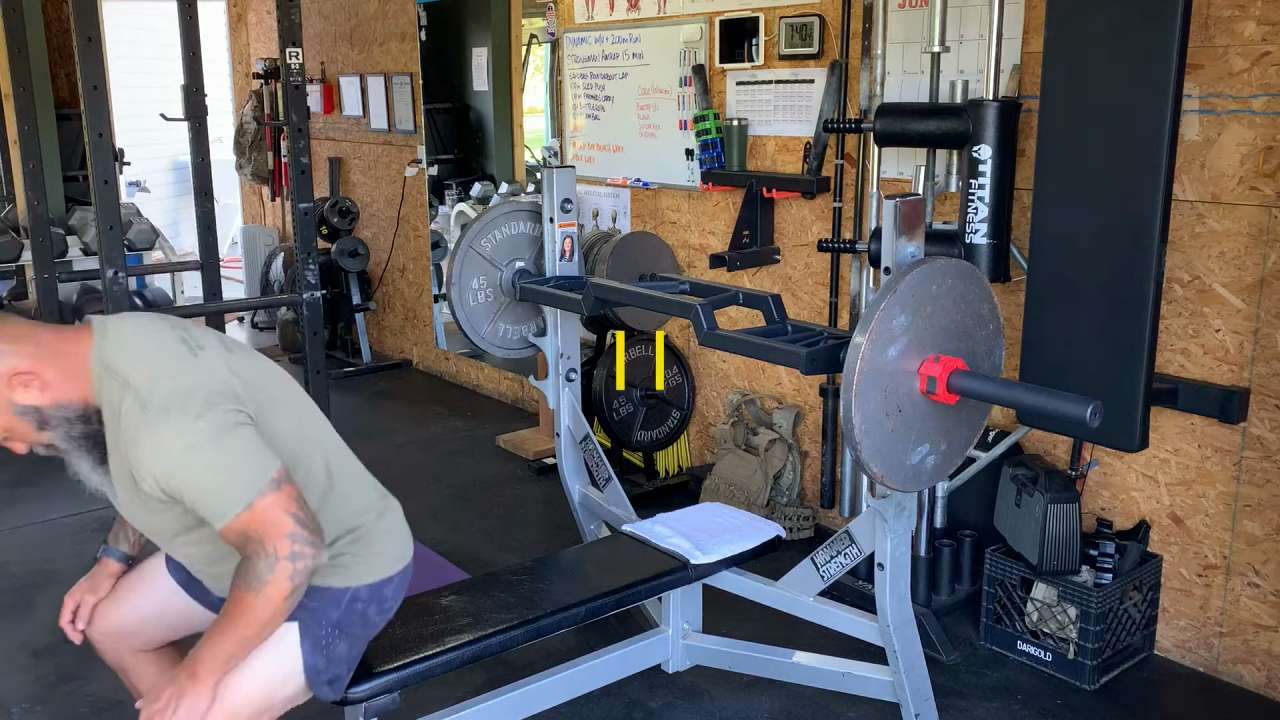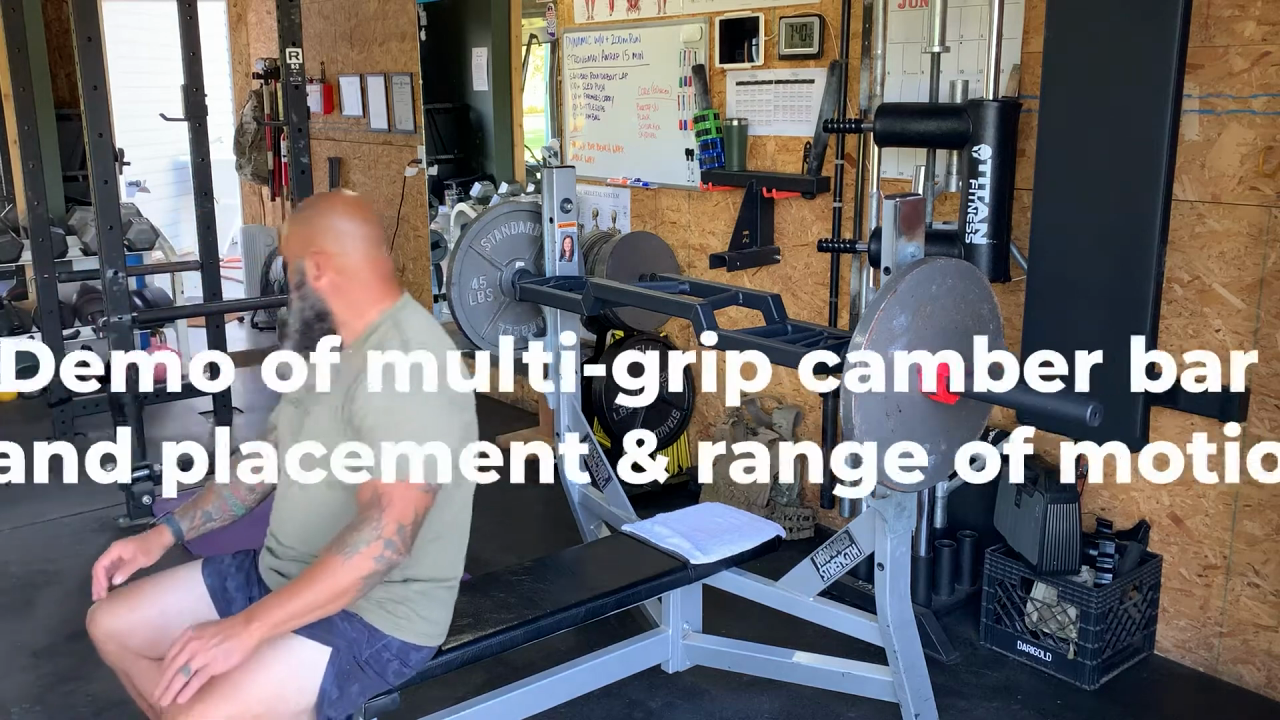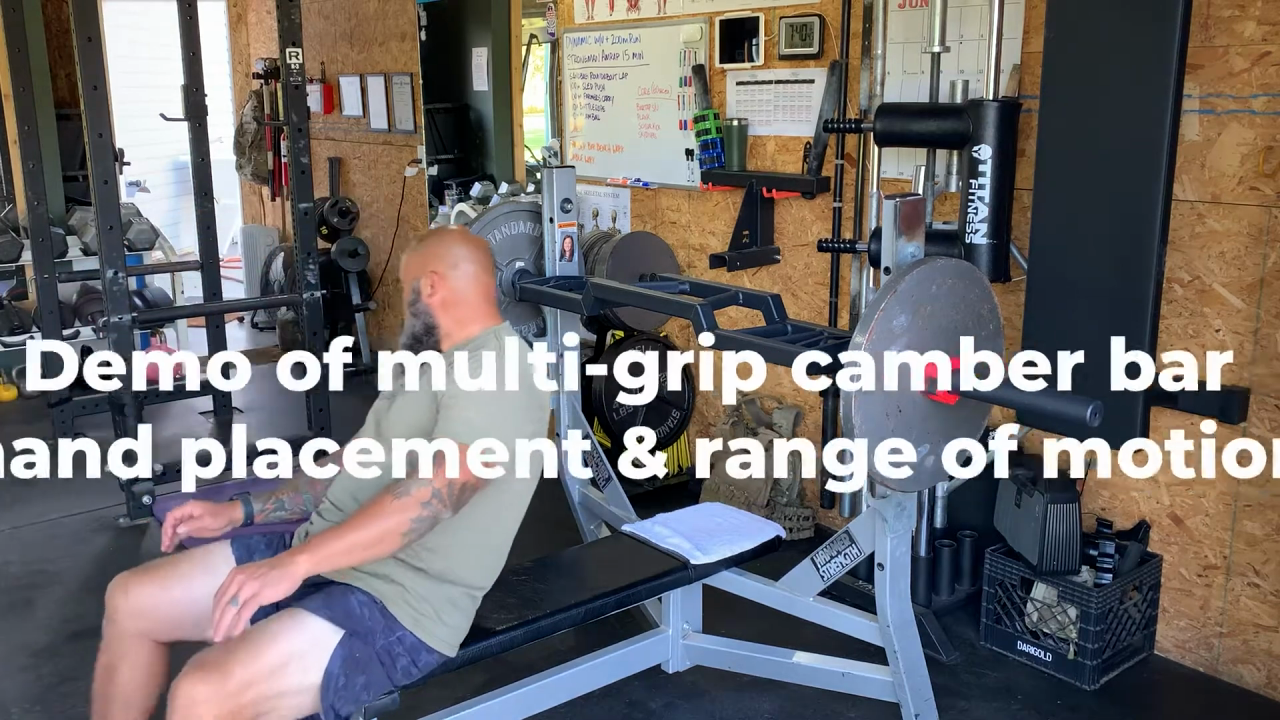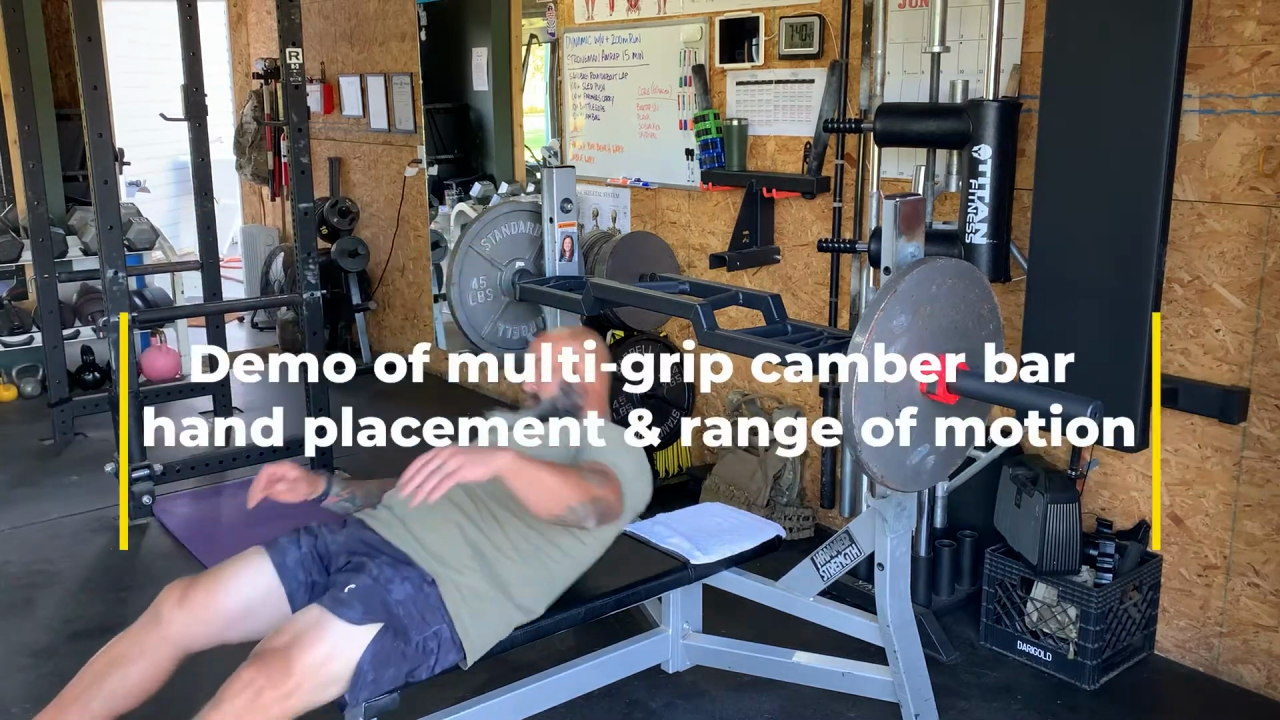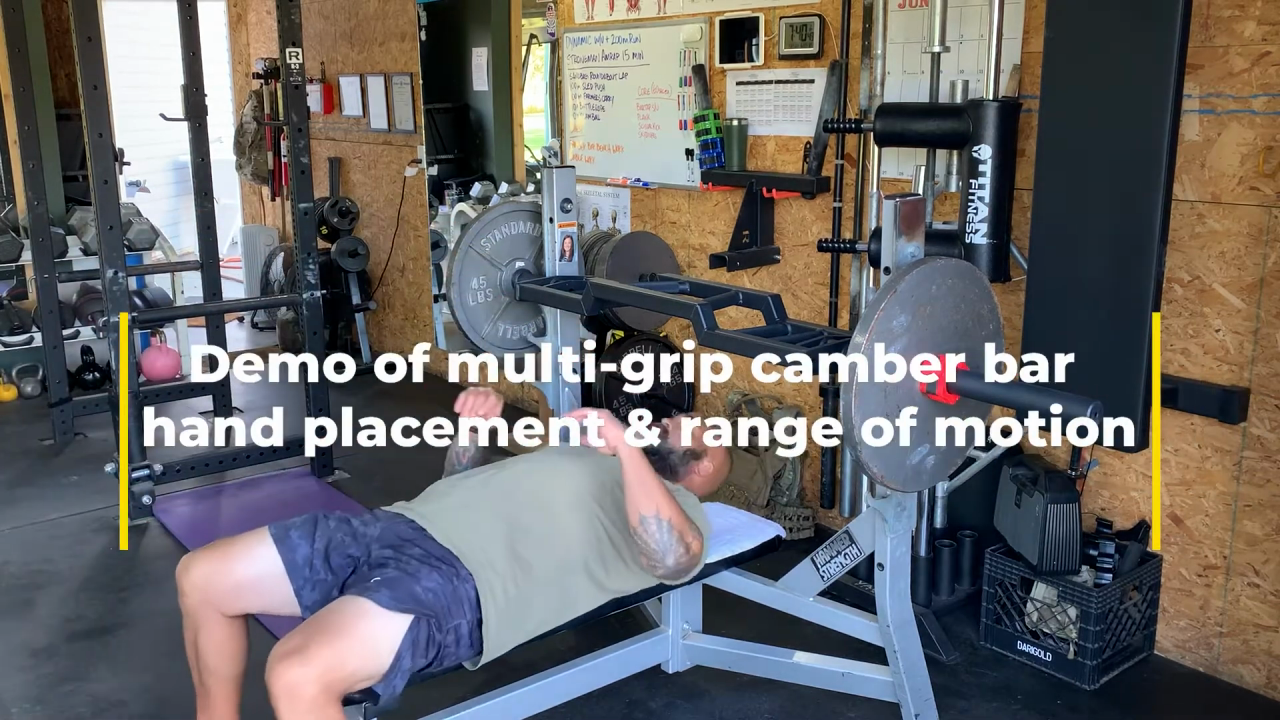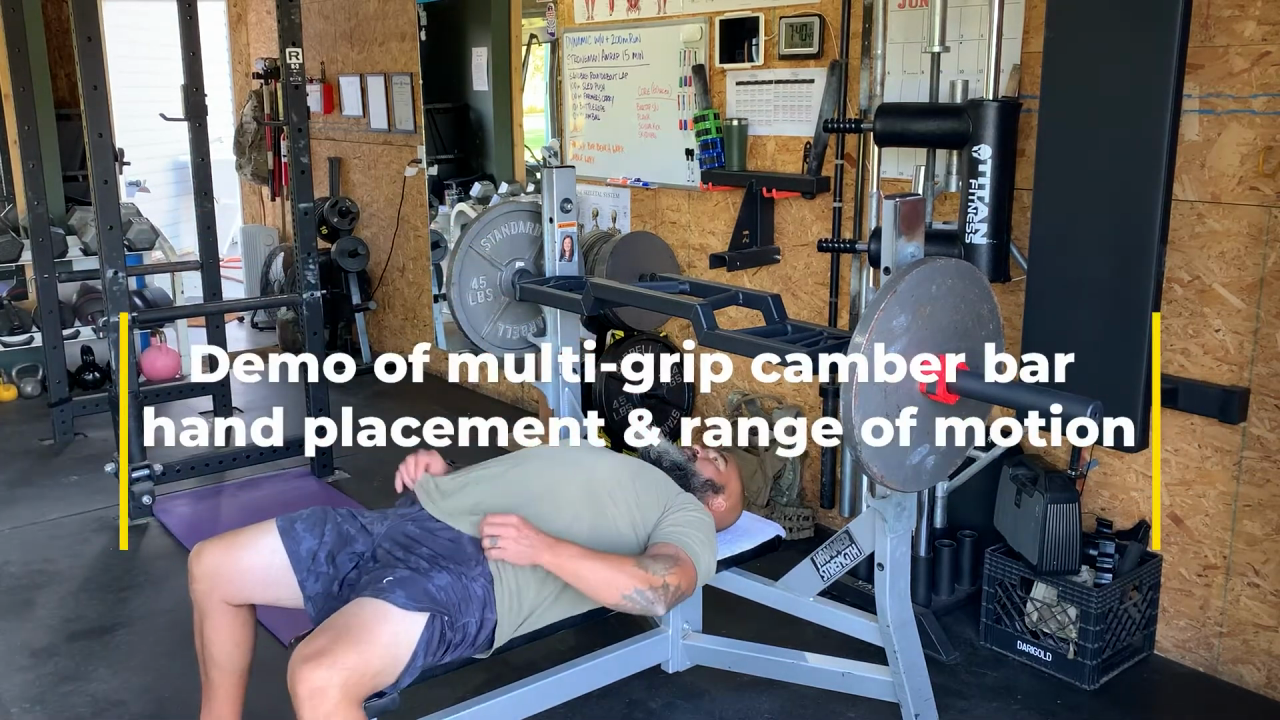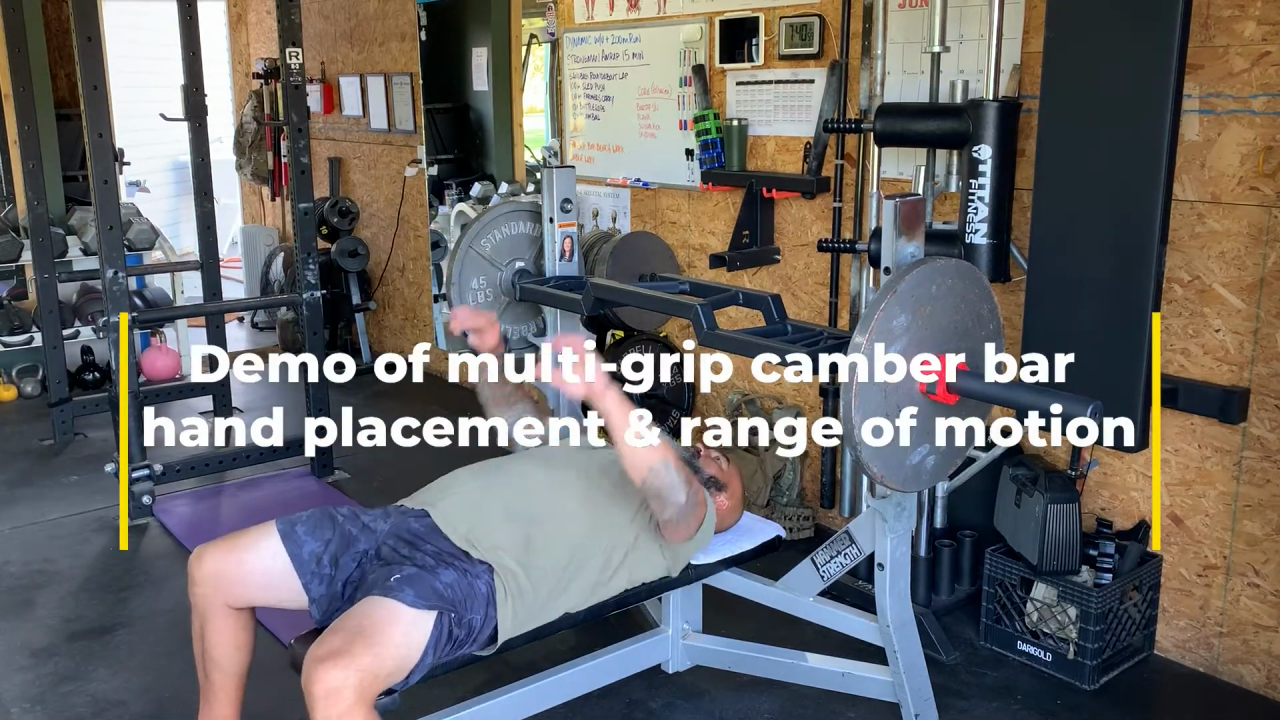
dt=0.7s
person 1, frame 1
left shoulder: (167, 416)
right shoulder: (119, 351)
left elbow: (289, 552)
left wrist: (197, 676)
right wrist: (111, 562)
left hip: (343, 574)
right knee: (108, 622)
person 1, frame 2
right shoulder: (338, 345)
left elbow: (384, 539)
right elbow: (270, 452)
left wrist: (244, 631)
right wrist: (163, 535)
left hip: (377, 615)
right knee: (113, 623)
person 1, frame 3
left shoulder: (495, 373)
right shoulder: (440, 365)
left elbow: (432, 493)
right elbow: (356, 469)
left wrist: (296, 562)
right wrist: (240, 510)
left hip: (399, 606)
right knee: (133, 597)
person 1, frame 4
left shoulder: (616, 452)
right shoulder: (531, 428)
left elbow: (587, 499)
left wrist: (498, 460)
right wrist: (323, 486)
left hip: (437, 592)
right hip: (373, 538)
right knee: (180, 607)
person 1, frame 5
left shoulder: (679, 510)
right shoulder: (584, 455)
left elbow: (671, 557)
right elbow: (464, 479)
left wrist: (625, 446)
left hip: (456, 580)
right hip: (399, 526)
left knee: (297, 673)
right knee: (201, 577)
person 1, frame 6
left shoulder: (689, 518)
right shoulder: (611, 465)
left elbow: (656, 591)
left wrist: (545, 548)
right wrist: (438, 470)
left hip: (467, 567)
right hip: (414, 519)
right knee: (213, 566)
person 1, frame 7
left shoulder: (684, 524)
right shoulder: (603, 461)
left elbow: (676, 496)
right elbow: (516, 410)
left wrist: (605, 396)
right wrist: (494, 346)
left hip: (472, 574)
right hip: (409, 523)
right knee: (213, 571)
